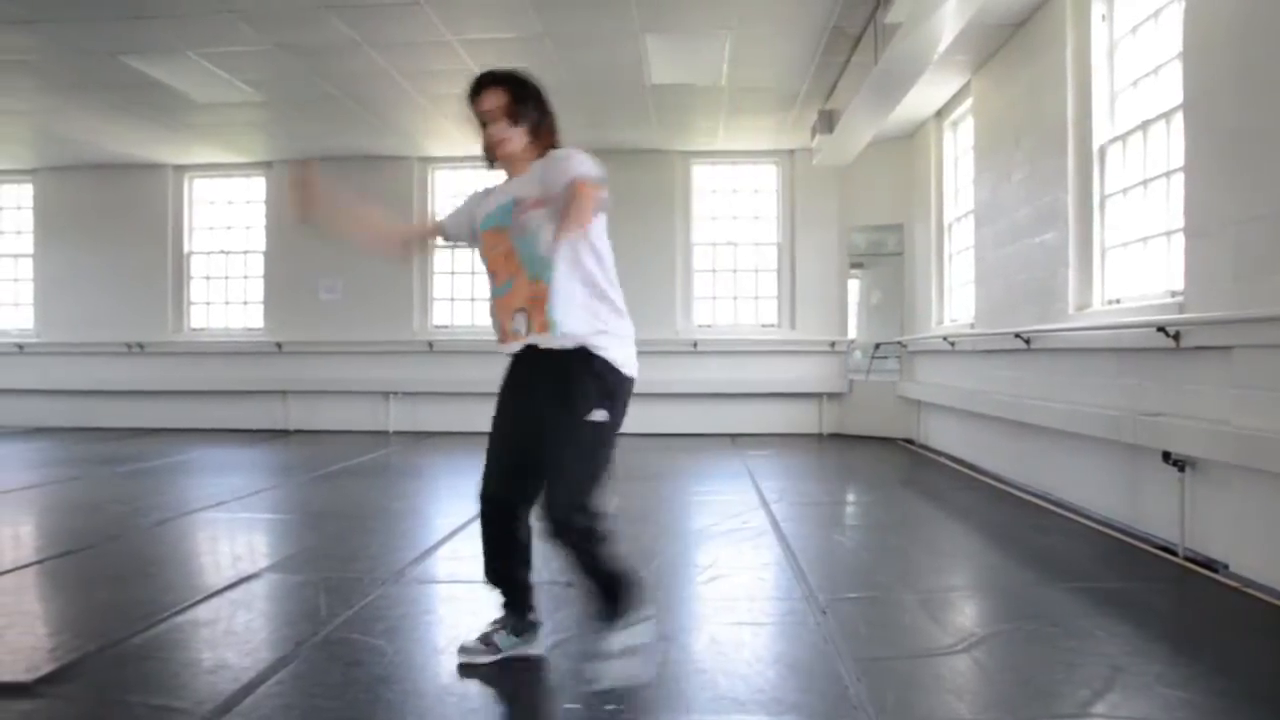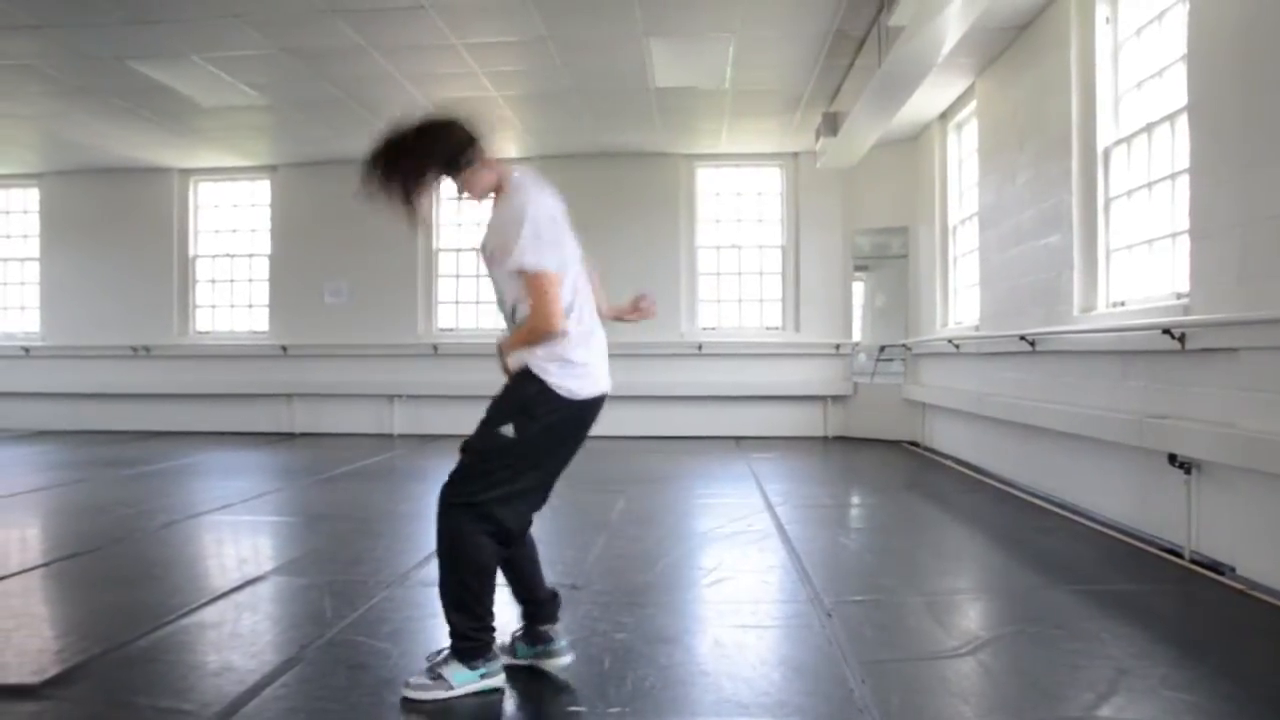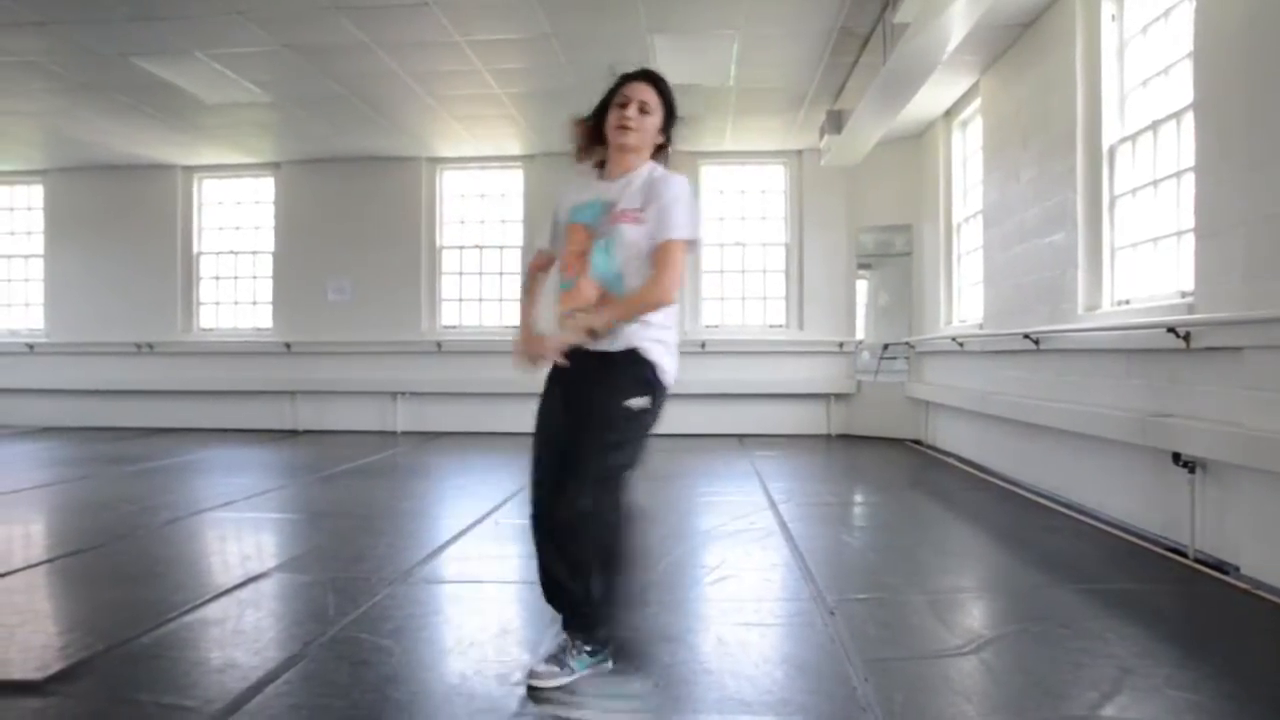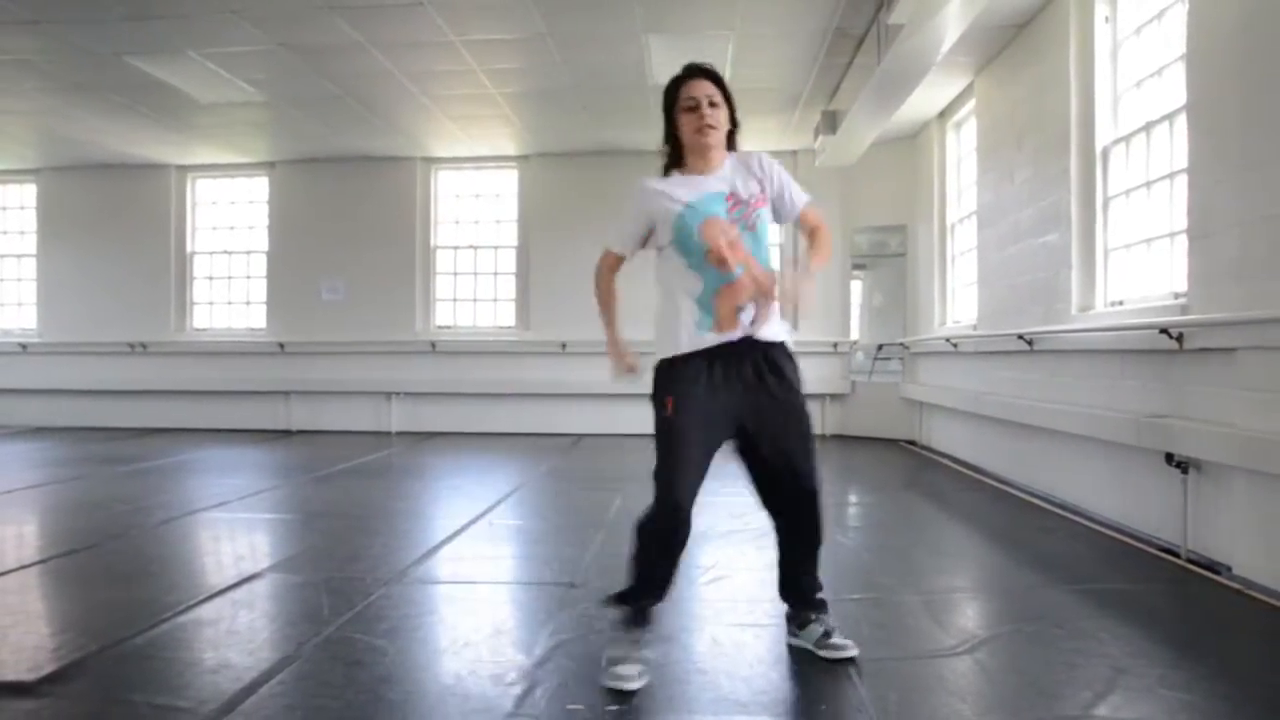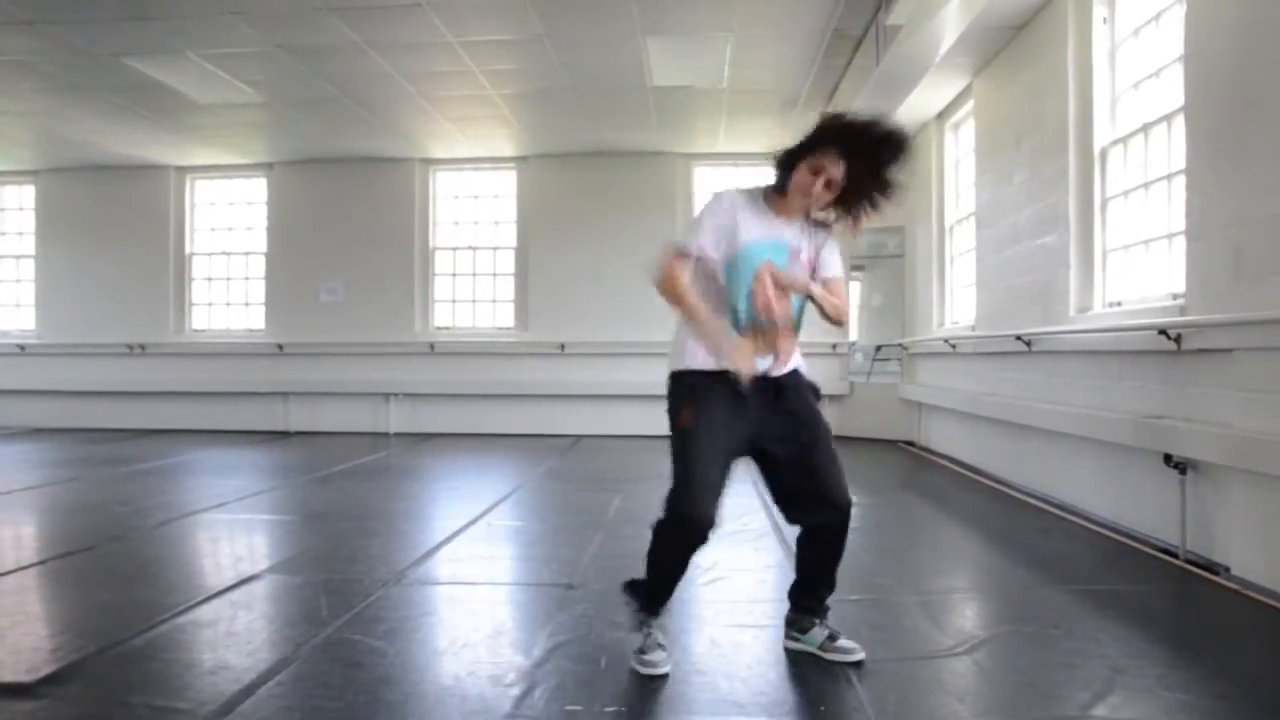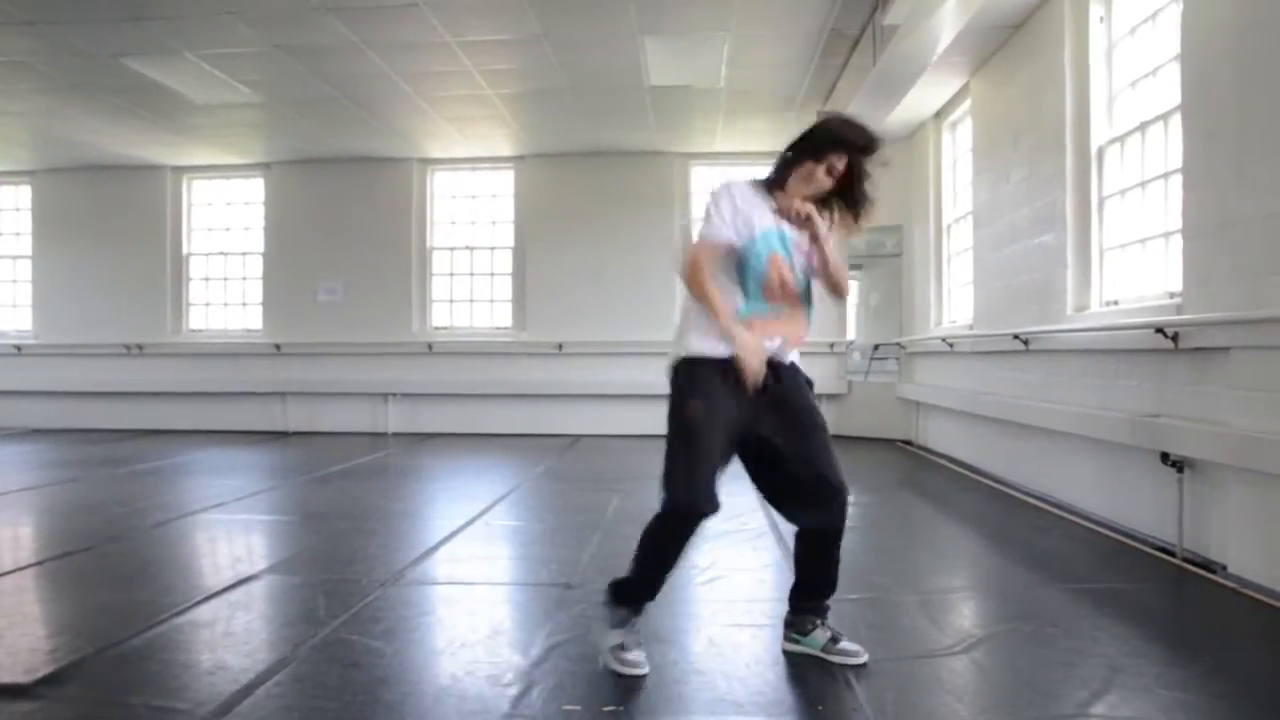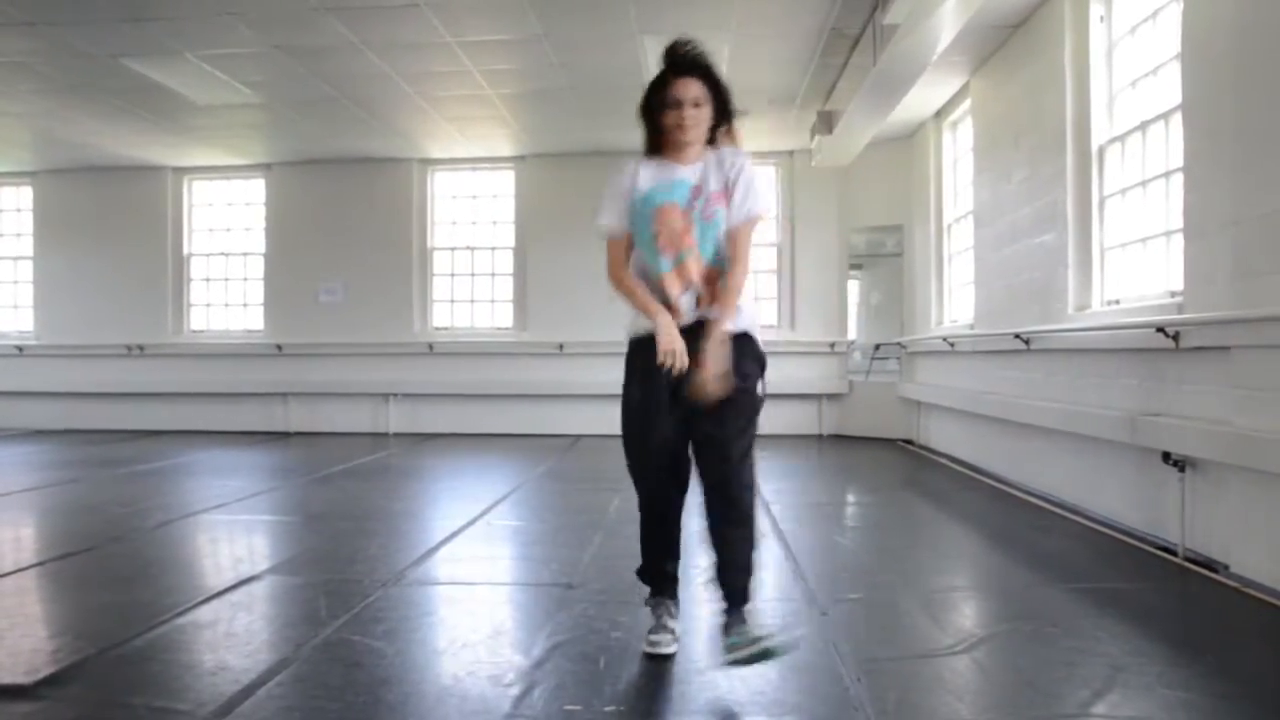
dt=0.4s
person 1, frame 1
left shoulder: (566, 167)
right shoulder: (484, 204)
left elbow: (586, 196)
right elbow: (405, 239)
left wrist: (570, 226)
right wrist: (329, 209)
left hip: (593, 359)
right hip: (531, 365)
left knee: (566, 505)
right knee: (502, 500)
left ankle: (625, 608)
right ankle: (520, 619)
person 1, frame 2
left shoulder: (524, 207)
right shoulder: (520, 193)
left elbow: (547, 320)
left wrist: (508, 346)
right wrist: (608, 310)
left hip: (556, 381)
right hip: (563, 379)
left knee: (464, 502)
right knee: (498, 505)
left ankle: (474, 656)
right ankle: (541, 634)
person 1, frame 3
left shoulder: (667, 189)
right shoulder: (574, 191)
left elbow: (663, 290)
right elbow: (540, 266)
left wrist: (571, 329)
right wrist: (528, 322)
left hip: (631, 362)
right hip: (573, 364)
left knee: (589, 493)
right knee: (552, 506)
left ankle: (599, 638)
right ankle: (583, 637)
person 1, frame 4
left shoulder: (761, 171)
right shoulder: (657, 194)
left elbow: (818, 231)
right elbow: (608, 266)
left wrist: (797, 279)
right wrist: (614, 338)
left hip: (766, 356)
right hip: (691, 363)
left knee: (798, 491)
right knee: (674, 498)
left ankle: (805, 614)
right ankle: (633, 624)
person 1, frame 5
left shoulder: (818, 236)
right shoulder: (731, 208)
left elbow: (840, 315)
right elbow: (670, 277)
left wrist: (823, 293)
right wrist: (723, 342)
left hip: (782, 385)
right hip: (708, 381)
left knee: (832, 505)
right knee: (693, 511)
left ankle: (805, 619)
right ankle: (648, 613)
person 1, frame 6
left shoulder: (816, 225)
right shoulder: (739, 196)
left elbow: (838, 288)
right elbow: (696, 268)
left wrist: (815, 227)
right wrist: (738, 340)
left hip: (777, 374)
right hip: (710, 368)
left knee: (827, 494)
right knee: (690, 498)
left ankle: (805, 621)
right ankle: (623, 610)
person 1, frame 7
left shoulder: (735, 168)
right shoulder: (634, 177)
left elbow: (738, 259)
right elbow: (619, 266)
left wrist: (717, 341)
right wrist: (662, 323)
left hip: (725, 339)
right hip: (654, 338)
left knee: (727, 472)
right knee: (658, 479)
left ankle: (737, 615)
right ankle: (663, 603)
